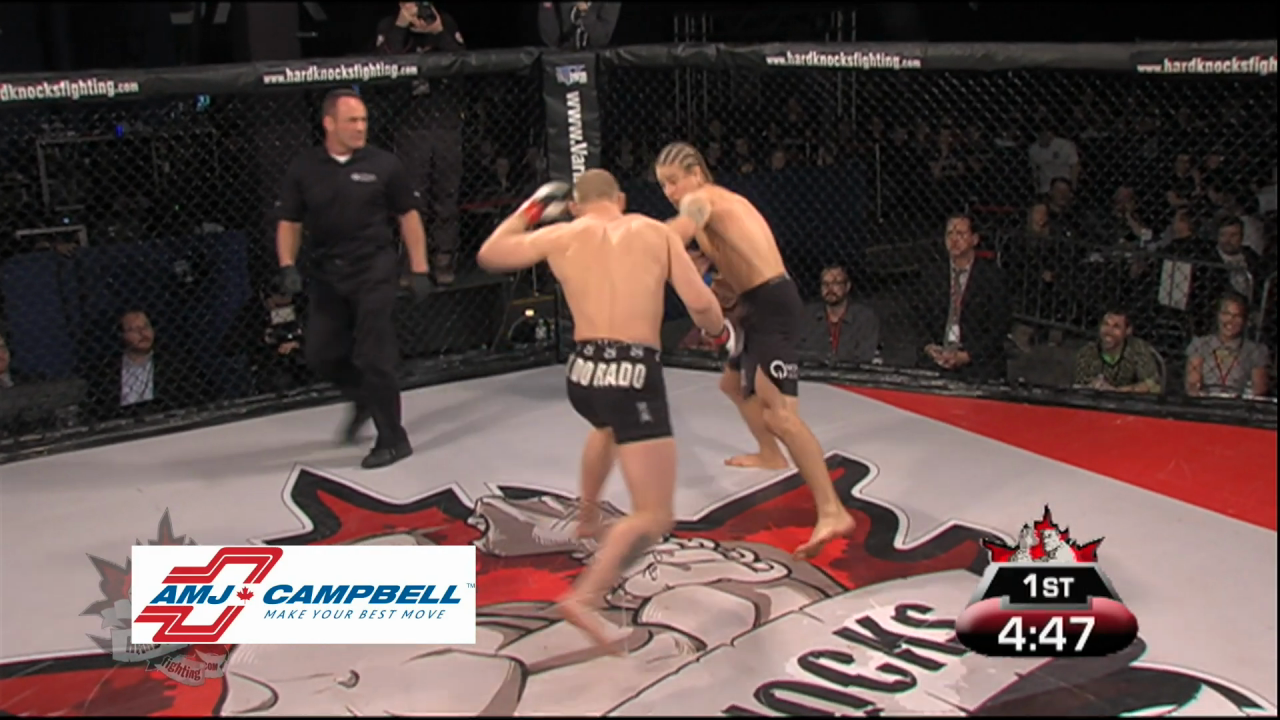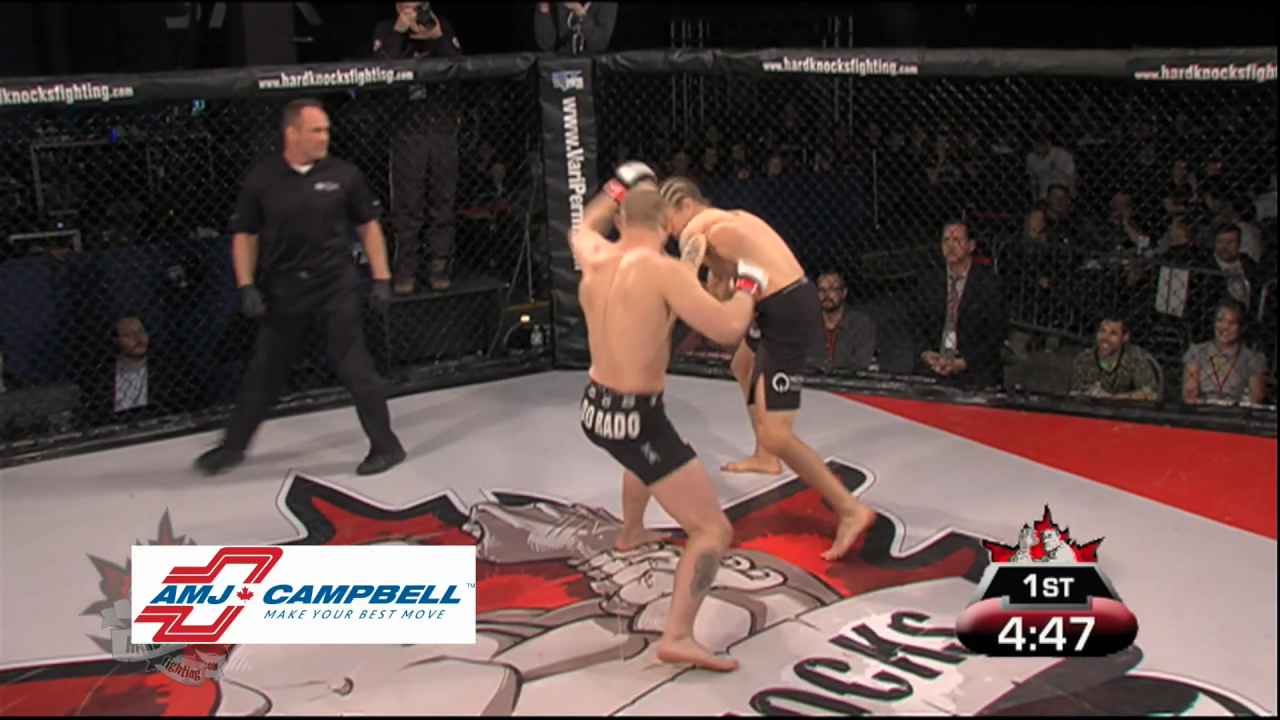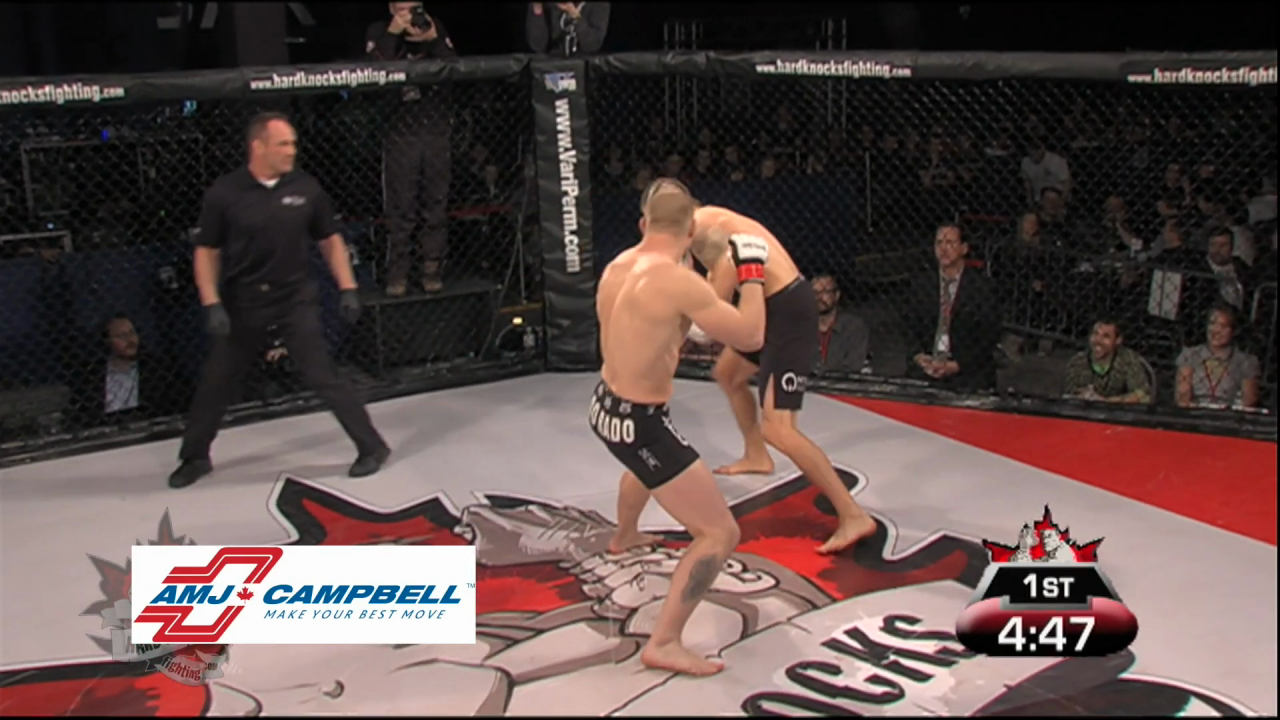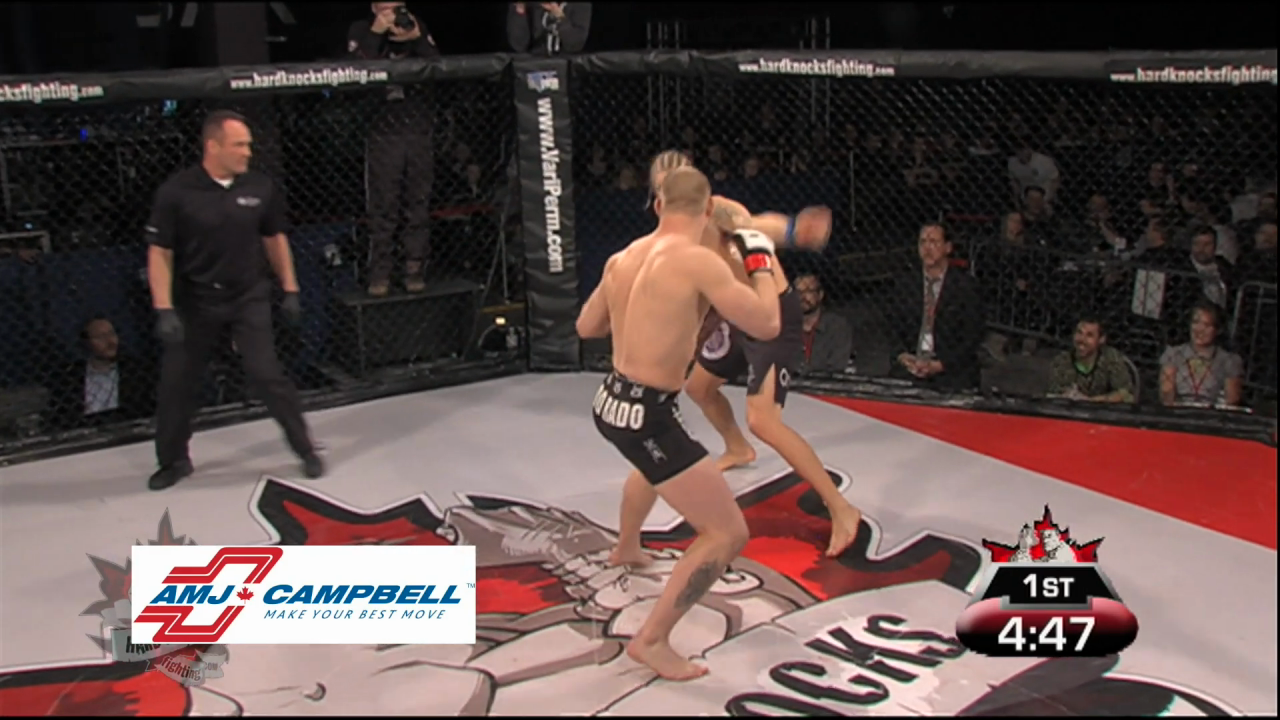
dt=0.4s
person 1, frame 1
left shoulder: (560, 236)
right shoulder: (655, 231)
left elbow: (489, 256)
right elbow: (701, 304)
left wrist: (535, 206)
right wrist: (722, 332)
left hip: (582, 372)
right hip: (634, 375)
left knee: (609, 426)
right knee: (654, 518)
left ankle: (589, 519)
right ankle: (583, 598)
person 1, frame 2
left shoulder: (595, 259)
right shoulder: (662, 271)
left elbow: (583, 230)
right elbow: (727, 329)
left wrist: (617, 189)
right wrist: (747, 285)
left hip: (594, 411)
right hip: (636, 418)
left knee: (644, 458)
right knee: (713, 530)
left ankle: (630, 531)
right ankle: (677, 636)
person 1, frame 3
left shoulder: (617, 267)
right shoulder: (677, 281)
right elbow: (750, 336)
right wrist: (751, 270)
left hip: (605, 408)
right hip: (638, 423)
left knee: (645, 461)
right knee: (720, 534)
left ankle: (624, 535)
right ankle: (664, 643)
person 1, frame 4
left shoulder: (623, 258)
right shoulder: (698, 260)
left elbow: (587, 328)
right elbow: (767, 325)
right wrist: (760, 260)
left hip: (612, 402)
right hip: (649, 414)
left knee: (650, 465)
right knee: (728, 534)
left ankle: (626, 546)
right ankle: (651, 641)
person 2, frame 1
left shoulder: (700, 200)
right shoulder: (722, 202)
left elbow: (674, 237)
left hip: (773, 308)
right hip: (760, 305)
left knee: (779, 413)
right knee: (732, 383)
left ankle: (831, 513)
right ankle: (769, 453)
person 2, frame 2
left shoulder: (696, 228)
right shoulder: (732, 219)
left hip: (786, 314)
right hip: (795, 302)
left knee: (775, 433)
right knee: (743, 366)
left ankle: (850, 509)
right ankle: (764, 457)
person 2, frame 3
left shoulder: (700, 224)
right shoulder: (716, 221)
left elbow: (728, 265)
right elbow: (720, 279)
left hip: (786, 311)
right hip: (777, 305)
left knee: (778, 430)
right knee: (725, 373)
left ankle: (853, 516)
right ankle: (756, 456)
person 2, frame 4
left shoulder: (718, 210)
left elbow: (761, 226)
left wrist: (792, 230)
left hip: (775, 318)
right hip: (738, 318)
left knee: (762, 420)
right knee: (698, 387)
left ankle: (841, 510)
right ankle: (738, 449)
person 3, frame 1
left shoulder: (384, 164)
right shoulder: (303, 168)
left elbow: (408, 217)
right elbow: (289, 222)
left wrist: (419, 269)
right wrist: (288, 267)
left hip: (374, 271)
right hip: (328, 273)
left knee: (372, 357)
right knee: (320, 353)
left ankle: (393, 441)
right ankle: (363, 400)
person 3, frame 2
left shoulder: (344, 175)
right shoulder: (261, 180)
left elbow: (368, 227)
right elbow: (245, 236)
left wrist: (381, 278)
right wrist: (247, 286)
left hip: (337, 286)
right hip: (283, 290)
left knee: (354, 368)
right knee: (264, 370)
left ankle: (385, 446)
right ankle: (234, 444)
person 3, frame 3
left shoulder: (306, 188)
right shoulder: (224, 193)
left elbow: (330, 240)
right elbow: (206, 252)
left wrist: (348, 289)
right wrist: (212, 306)
left hip: (295, 299)
right hip: (242, 302)
left knee: (321, 375)
right knee: (217, 382)
left ankle: (372, 446)
right ankle: (195, 457)
person 3, frame 4
left shoulder: (261, 187)
right shoulder: (176, 191)
left elbow: (274, 239)
right elbow: (159, 253)
left wrist: (290, 290)
right wrist: (164, 309)
left hip: (249, 297)
right hip: (195, 301)
left knee: (266, 374)
right knee: (176, 382)
left ankle: (305, 448)
right ankle: (173, 460)
person 4, frame 1
right shoulder: (389, 26)
left wrist: (439, 33)
right wrist: (400, 27)
left hip: (447, 123)
right hip: (410, 126)
left knee: (447, 197)
left ankle: (445, 260)
person 4, frame 2
left shoulder: (442, 26)
right shoulder: (386, 31)
left wrist: (438, 38)
right wrist: (398, 32)
left hip: (443, 127)
right hip: (407, 131)
left knee: (443, 203)
right knee: (408, 206)
left ankle: (440, 267)
right ankle: (405, 271)
person 4, frame 3
left shoulder: (435, 27)
right shoulder: (379, 32)
left wrist: (433, 40)
right wrist: (392, 34)
left hip: (436, 129)
right hip: (400, 132)
left knee: (436, 204)
right knee: (400, 207)
left ankle: (433, 269)
right ankle: (397, 273)
person 4, frame 4
left shoulder: (417, 26)
right shoulder: (360, 31)
left wrist: (417, 39)
right wrist: (375, 33)
left hip: (418, 128)
right hip: (383, 131)
left knee: (418, 204)
right knee: (383, 207)
left ankle: (415, 269)
right ankle: (379, 273)
